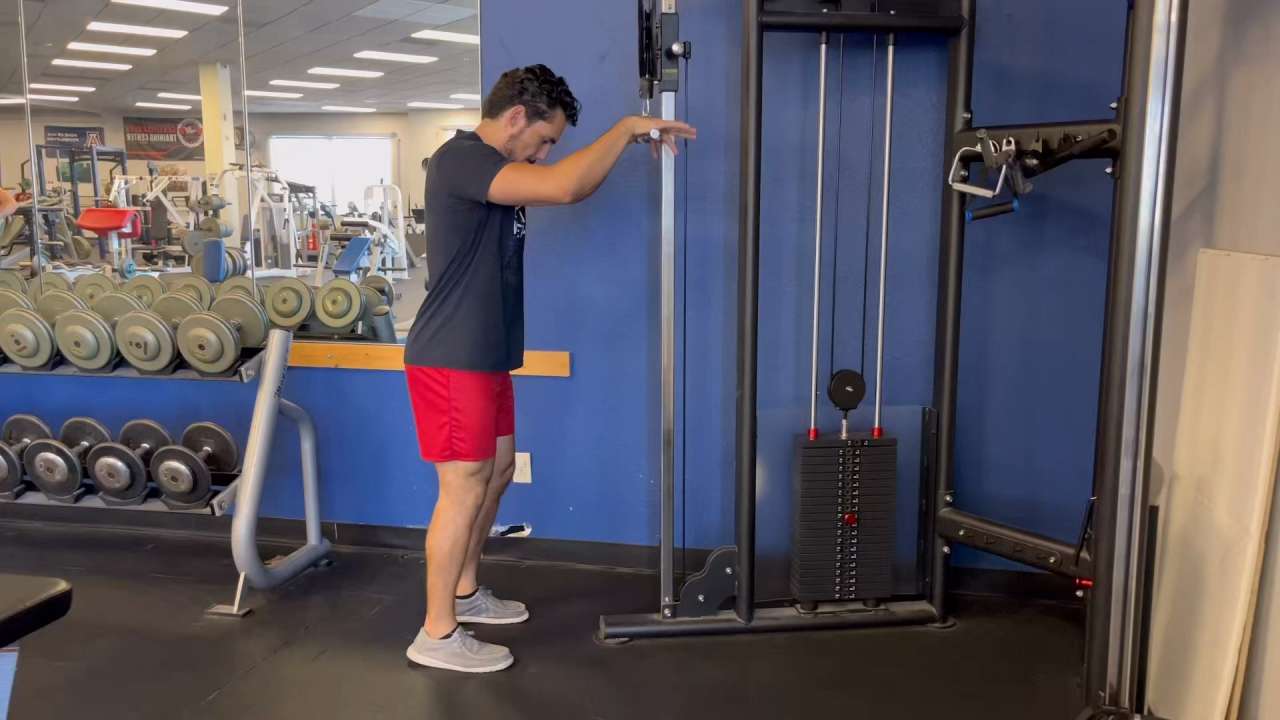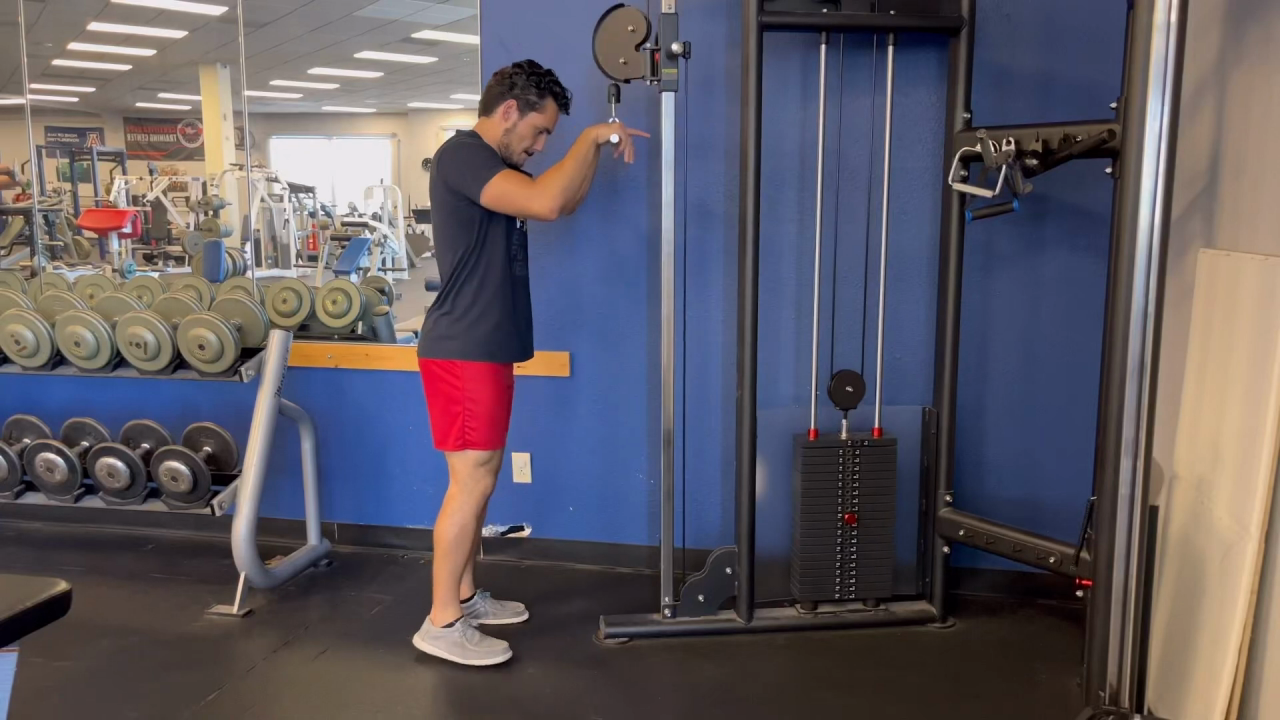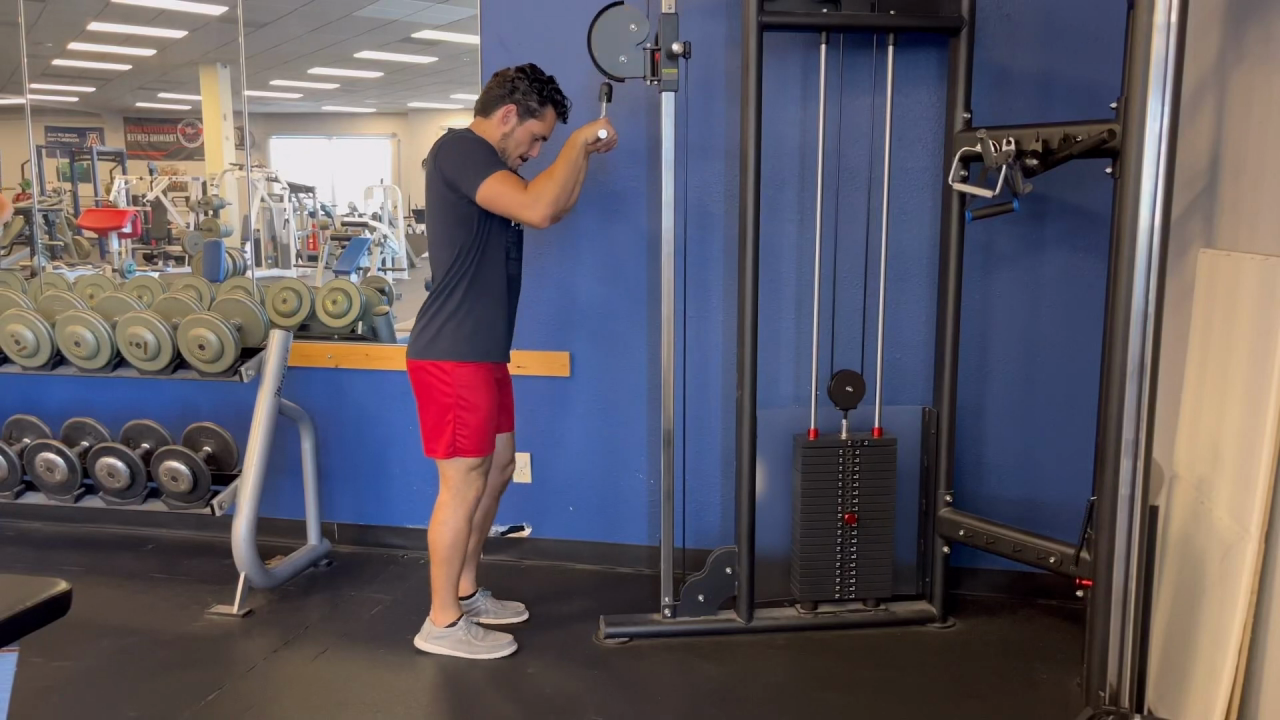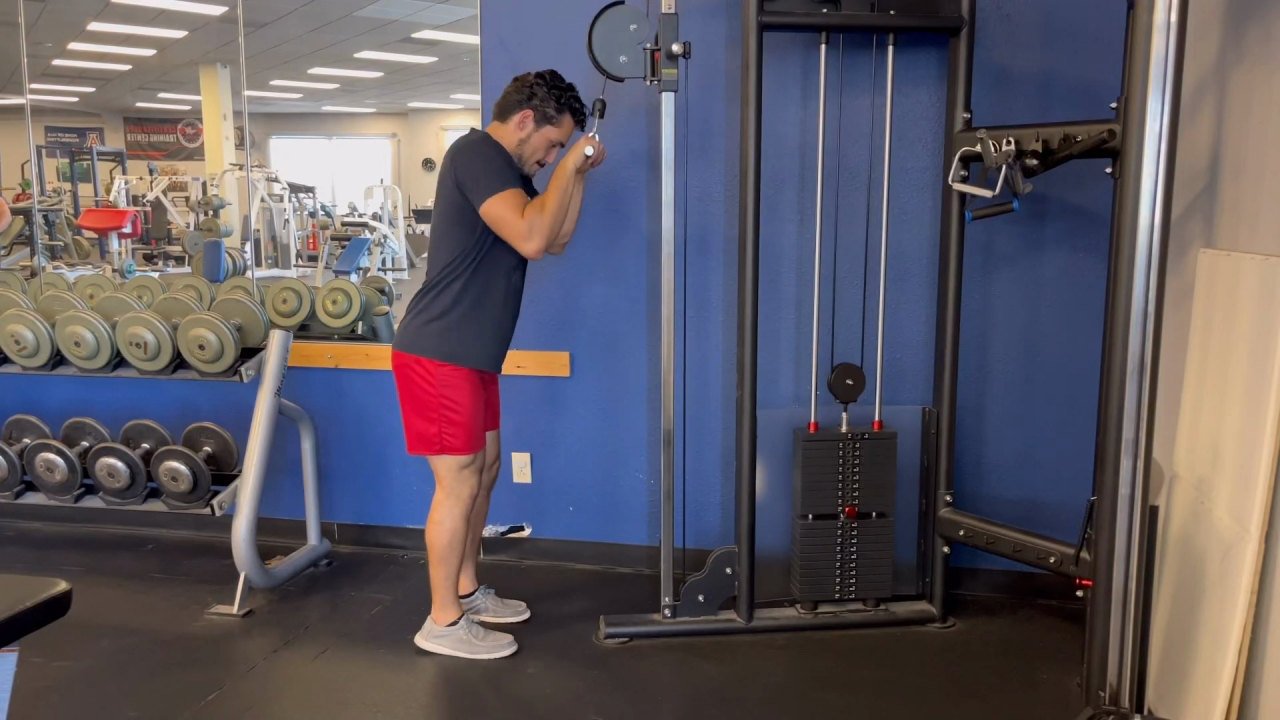
dt=0.5s
person 1, frame 1
left shoulder: (499, 167)
right shoulder: (460, 159)
left elbow: (569, 188)
right elbow: (563, 186)
left wrist: (625, 140)
right wrist: (629, 127)
left hip: (485, 355)
right hip: (451, 360)
left knee: (495, 473)
right knee: (462, 491)
left ankle: (465, 591)
right ankle: (438, 633)
person 1, frame 2
left shoulder: (496, 165)
right shoulder: (462, 156)
left elbow: (564, 203)
right elbow: (546, 202)
left wrist: (597, 146)
right wrist: (589, 138)
left hip: (488, 348)
right hip: (463, 352)
left knee: (482, 477)
right knee: (472, 482)
left ankle: (465, 595)
right ankle: (443, 622)
person 1, frame 3
left shoulder: (489, 163)
right shoulder: (459, 150)
left elbow: (554, 207)
right elbow: (537, 210)
left wrist: (584, 152)
right wrist: (577, 141)
left hip: (481, 350)
right hip: (453, 354)
left knee: (496, 468)
right knee: (464, 483)
left ankle: (466, 591)
right ankle: (442, 622)
person 1, frame 4
left shoulder: (505, 168)
right shoulder: (477, 153)
left elbow: (555, 240)
right elbow: (531, 239)
left wrist: (577, 171)
right wrist: (568, 161)
left hip: (469, 350)
right hip: (439, 351)
left knee: (484, 469)
right knee: (459, 482)
left ankle: (466, 590)
right ankle: (444, 621)
